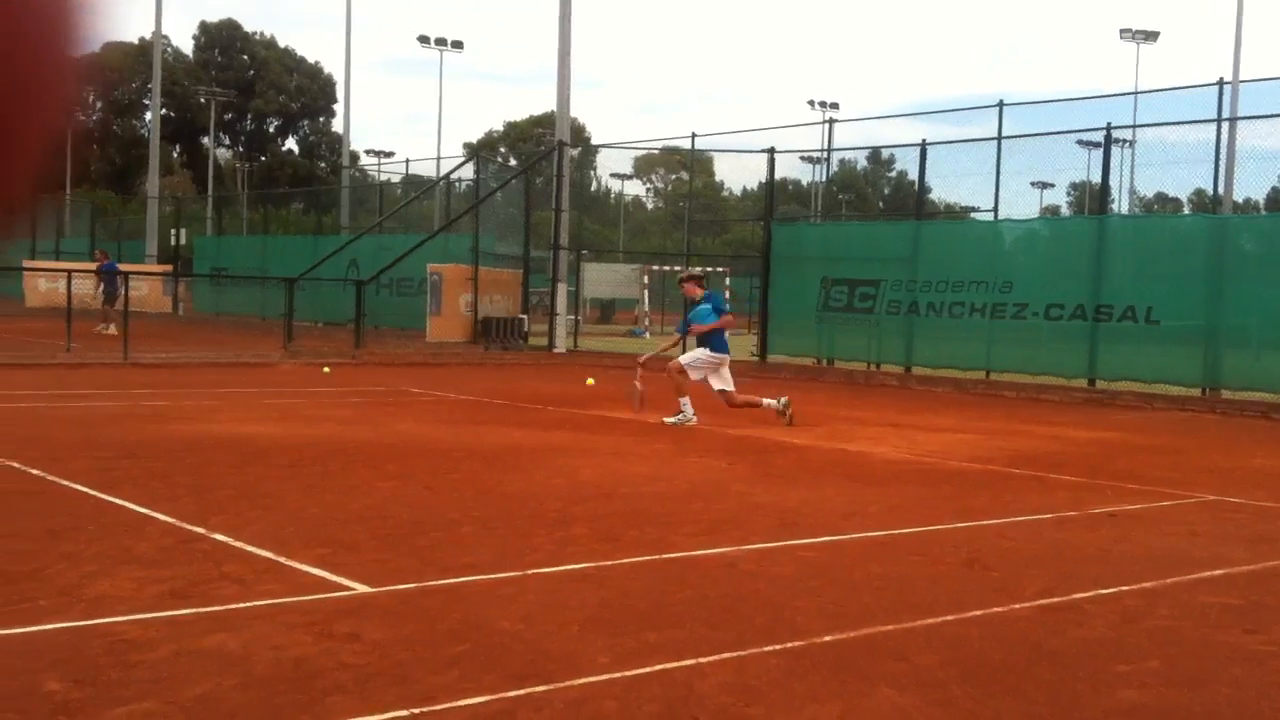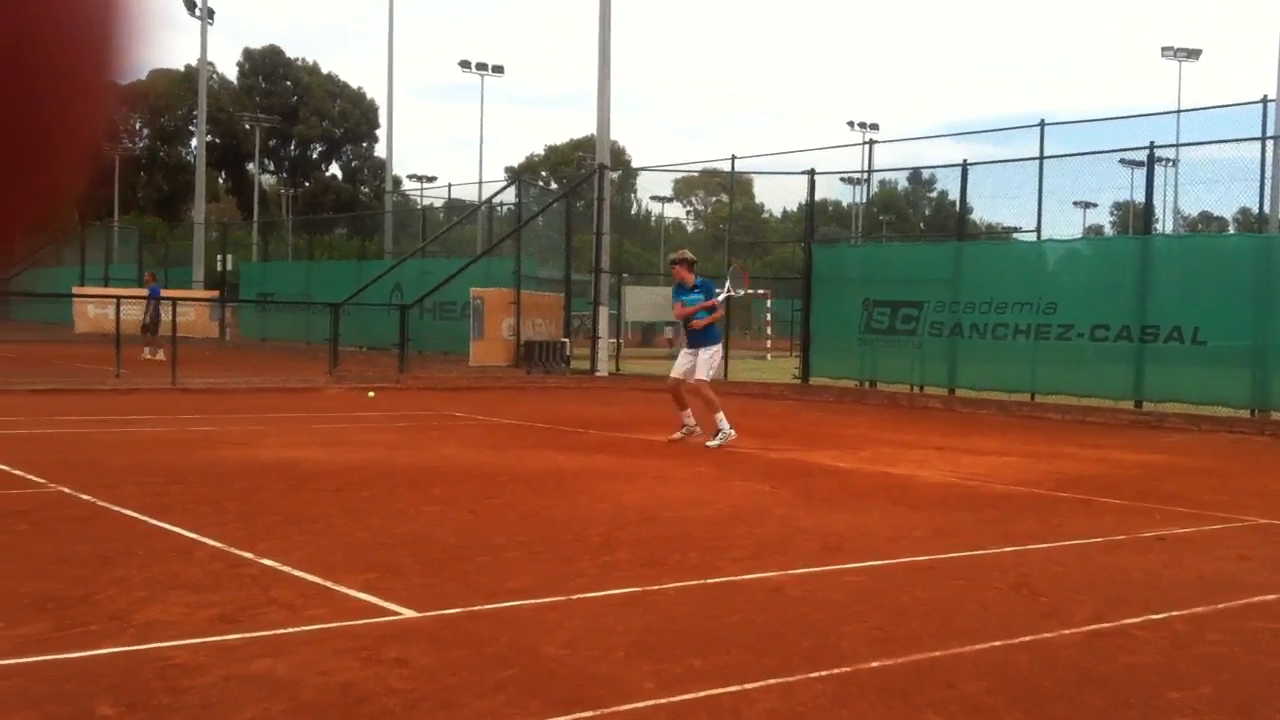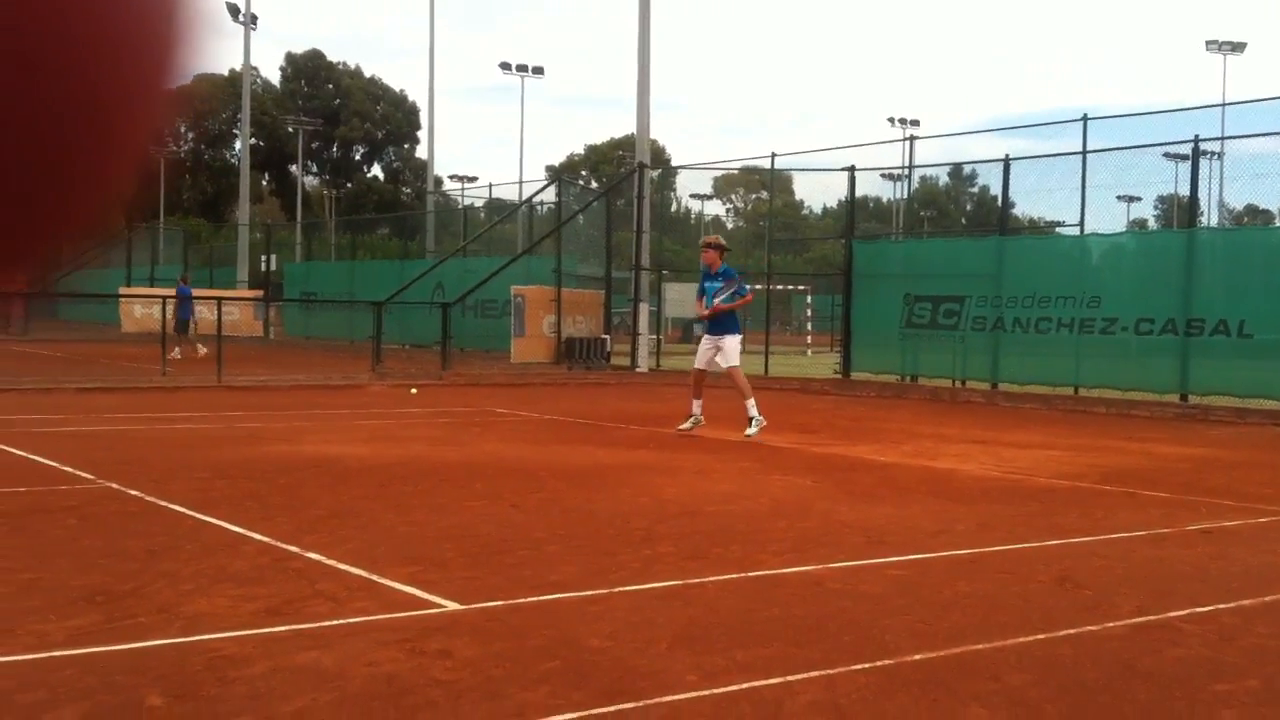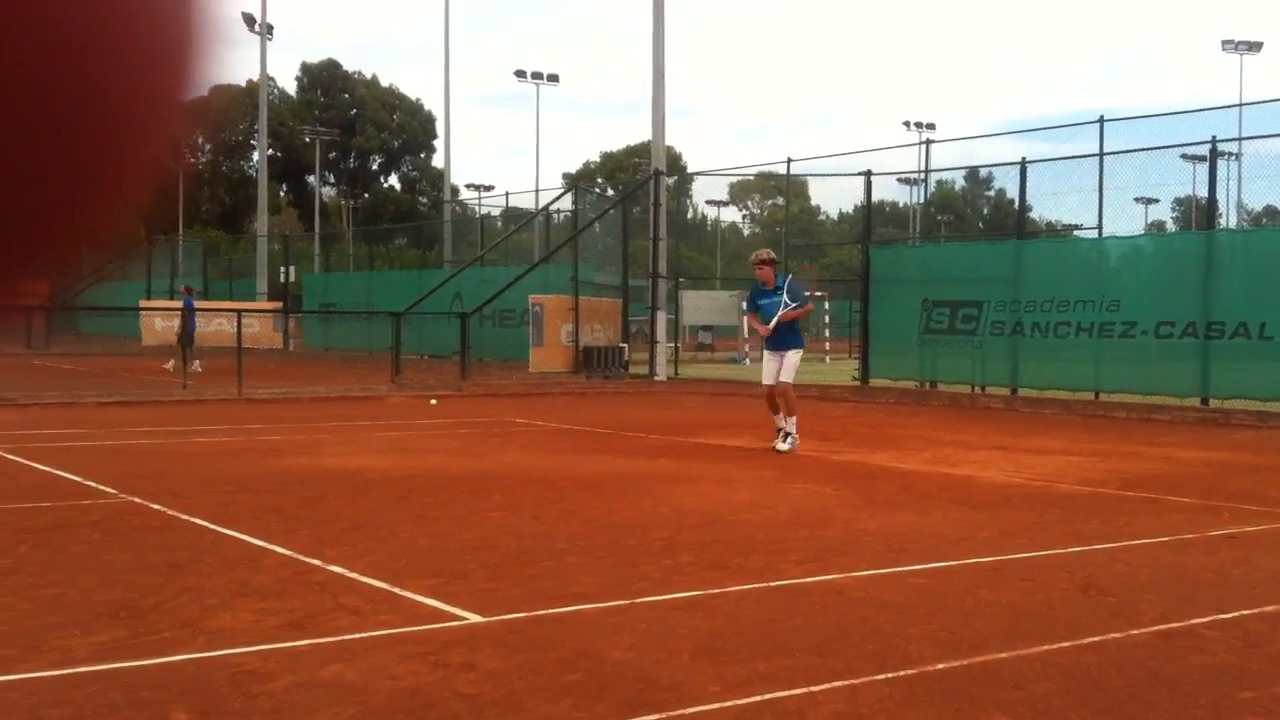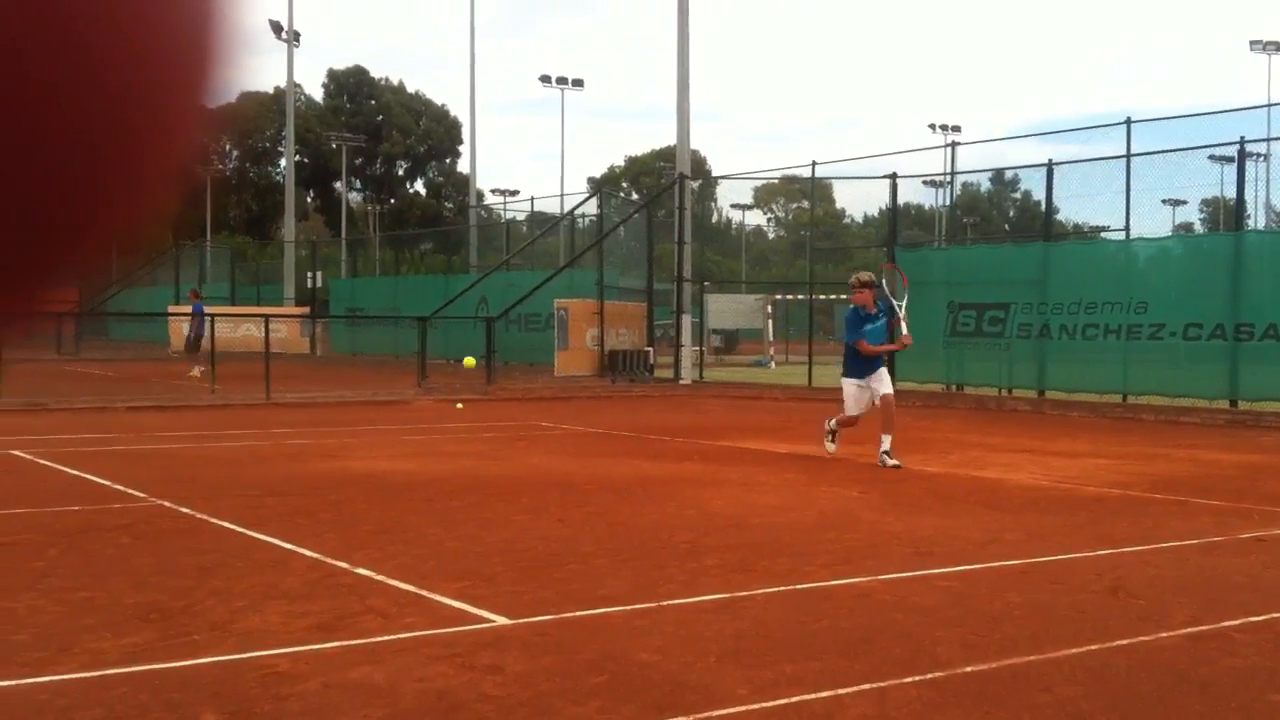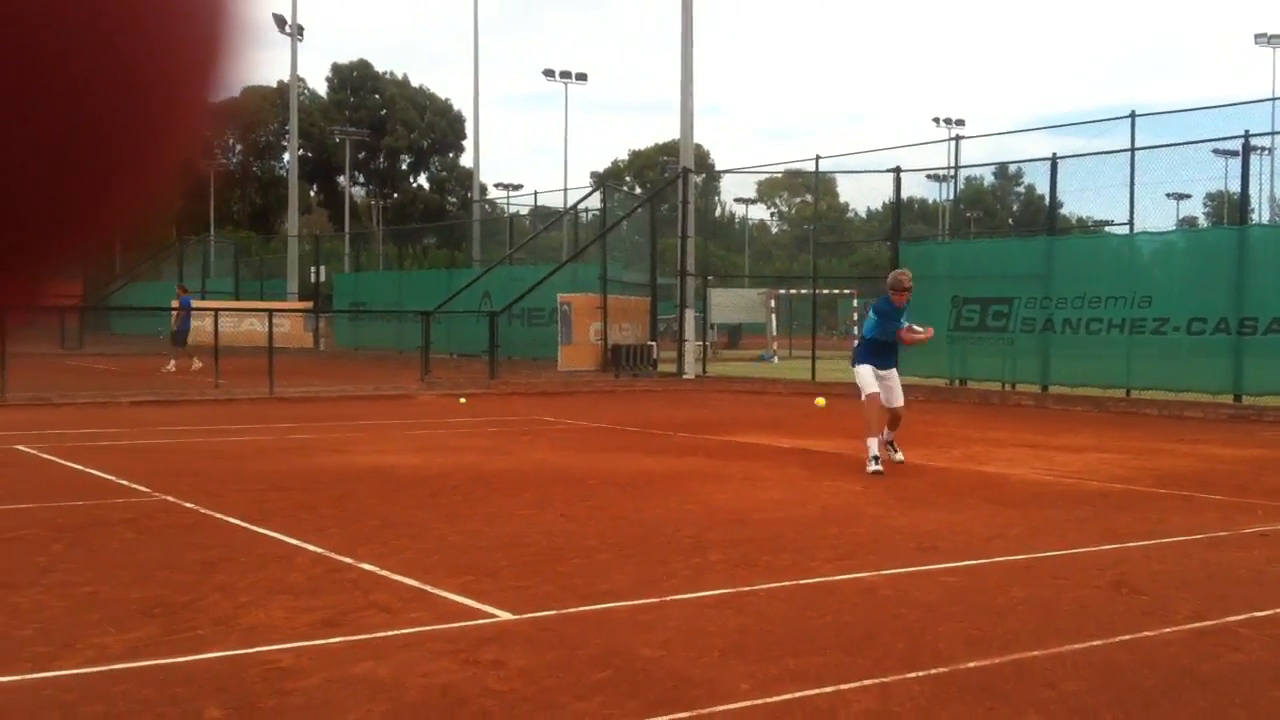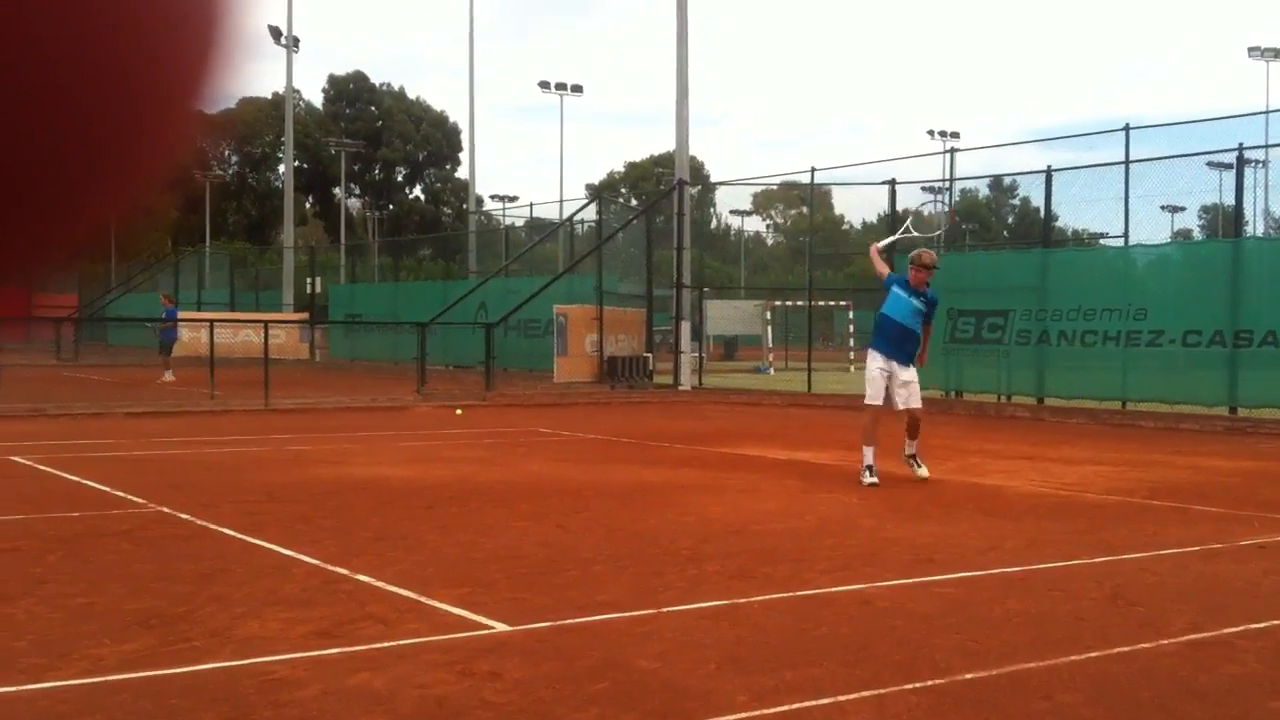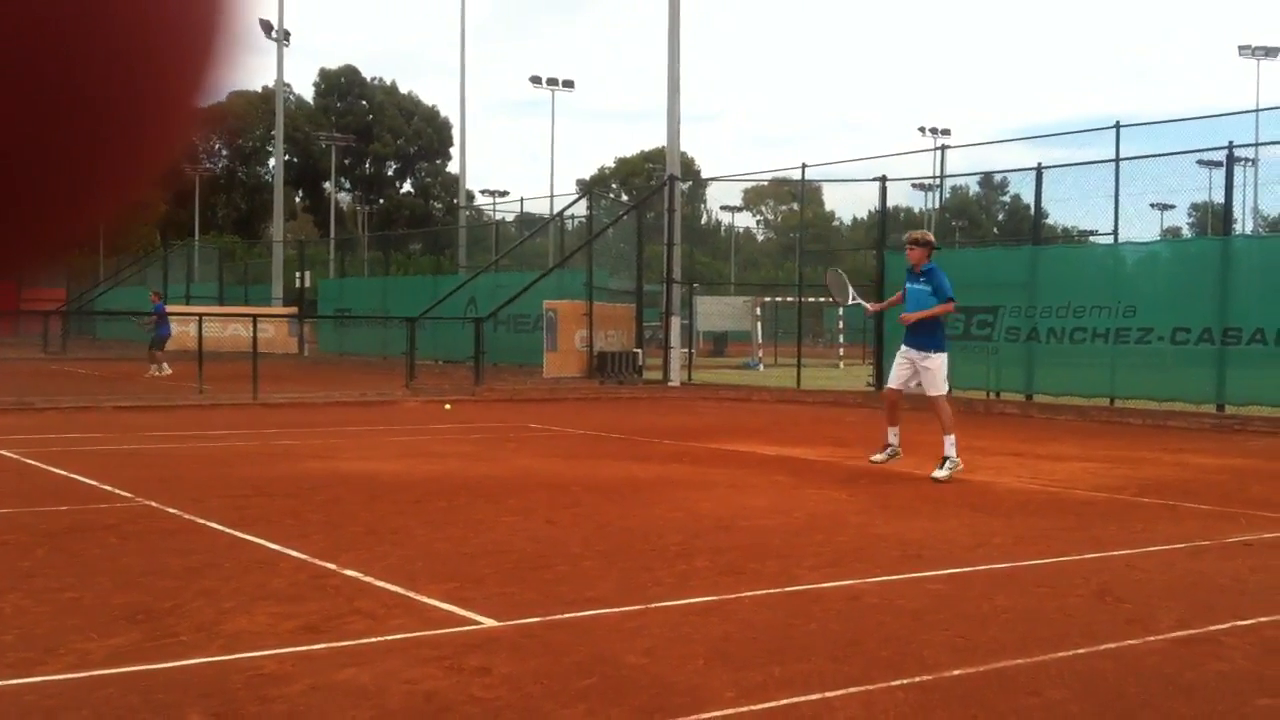
dt=0.5s
person 1, frame 1
left shoulder: (713, 298)
right shoulder: (692, 310)
left elbow: (729, 320)
right elbow: (675, 340)
left wrist: (705, 328)
right wrist: (650, 355)
left hip: (714, 351)
right hip: (709, 352)
left knee: (673, 367)
right knee: (733, 401)
left ankle: (687, 413)
right ankle: (777, 404)
person 1, frame 2
left shoulder: (706, 286)
right shoulder: (677, 289)
left elbow: (719, 313)
right elbow: (678, 314)
left wrist: (704, 321)
right wrist: (705, 305)
left hip: (709, 344)
right hip: (690, 346)
left knee: (699, 386)
right knee: (673, 385)
left ankle: (725, 429)
right ankle: (690, 425)
person 1, frame 3
left shoulder: (731, 274)
right shoulder: (705, 275)
left elbow: (748, 298)
right elbow: (699, 296)
left wrist: (724, 307)
right wrist: (700, 310)
left hip: (729, 332)
right hip: (710, 333)
left knee: (733, 371)
right knee: (697, 372)
left ankle: (755, 418)
right ankle: (696, 415)
person 1, frame 4
right shoulder: (756, 291)
left elbow: (810, 307)
right elbow: (751, 317)
left wrist: (792, 314)
right wrist: (760, 328)
left hip: (791, 346)
right hip: (771, 348)
left knee: (784, 388)
right knee: (768, 391)
left ankle: (792, 434)
right ankle: (781, 429)
person 1, frame 5
left shoulder: (884, 307)
right shoulder: (852, 317)
left elbow: (891, 331)
right elbow: (864, 349)
right wrist: (896, 347)
left hip: (877, 368)
right hip: (853, 372)
left knee: (888, 401)
right knee: (852, 419)
left ankle: (885, 451)
right ankle: (831, 425)
person 1, frame 6
left shoulder: (900, 304)
right shoulder: (883, 307)
right elbow: (905, 339)
left wrist: (909, 327)
right wrist: (926, 335)
left hip: (887, 365)
right hip: (865, 362)
left knee: (897, 412)
right knee: (873, 399)
left ankle: (887, 439)
right ankle: (873, 456)
person 1, frame 7
left shoulder: (929, 299)
right shoulder: (898, 282)
right elbow: (883, 270)
left wrist: (923, 351)
right wrist: (874, 251)
left hip: (904, 363)
right hip: (878, 356)
left knee: (915, 413)
right knee: (873, 410)
left ankle: (911, 454)
right ankle: (868, 465)
person 1, frame 8
left shoulder: (936, 274)
right shoulder: (911, 274)
left elbow: (950, 306)
left wrist: (919, 314)
right wrist: (880, 306)
left hip: (932, 349)
right hip: (909, 347)
left knee: (938, 399)
right knee: (890, 394)
left ankle: (951, 457)
right ankle: (893, 446)
